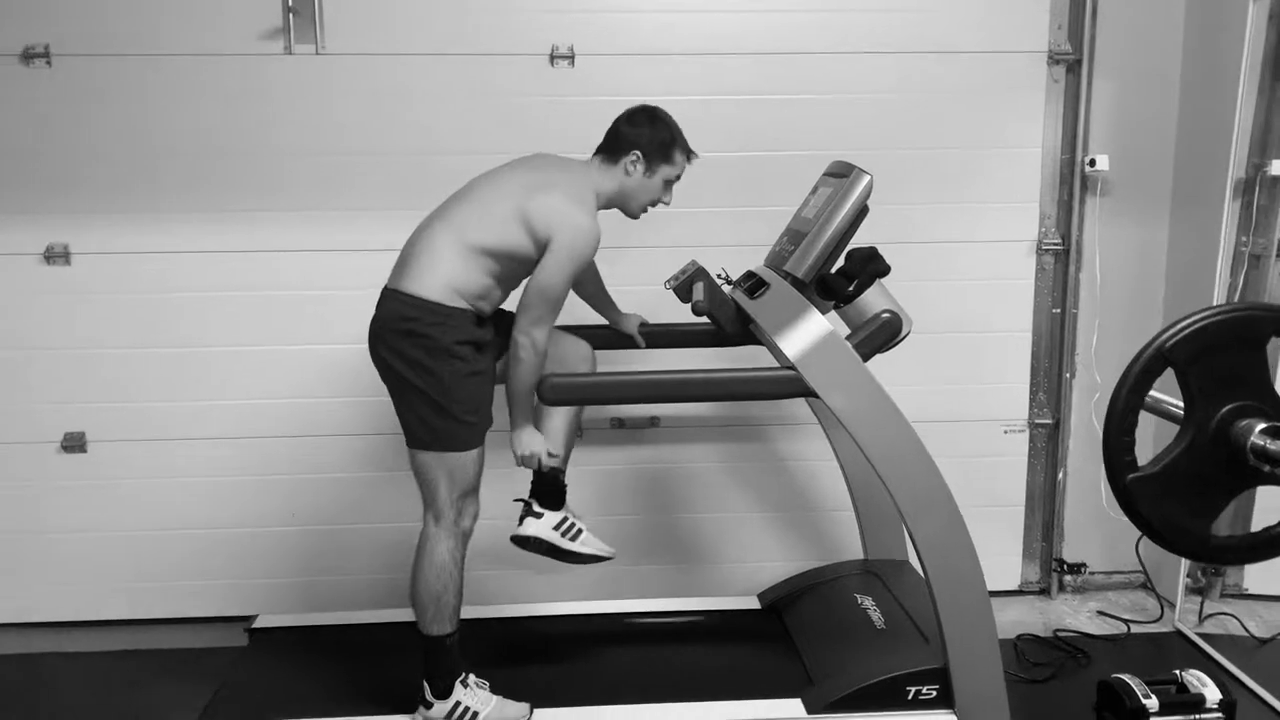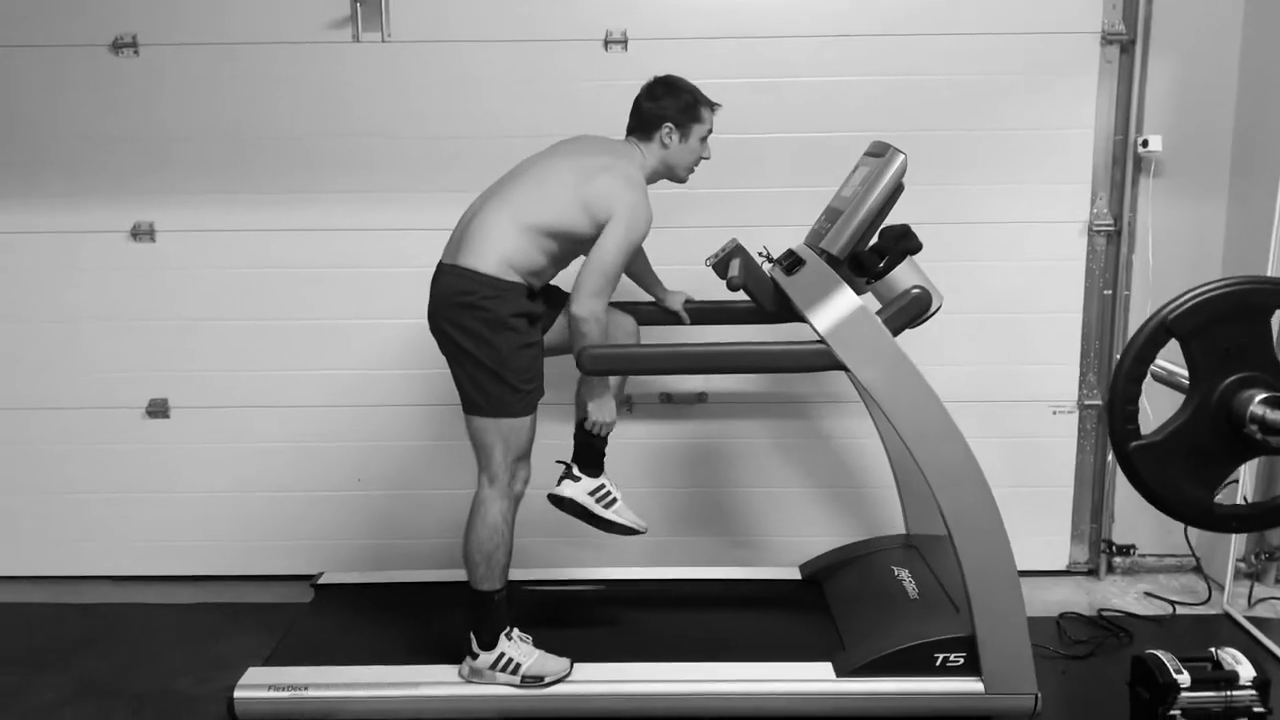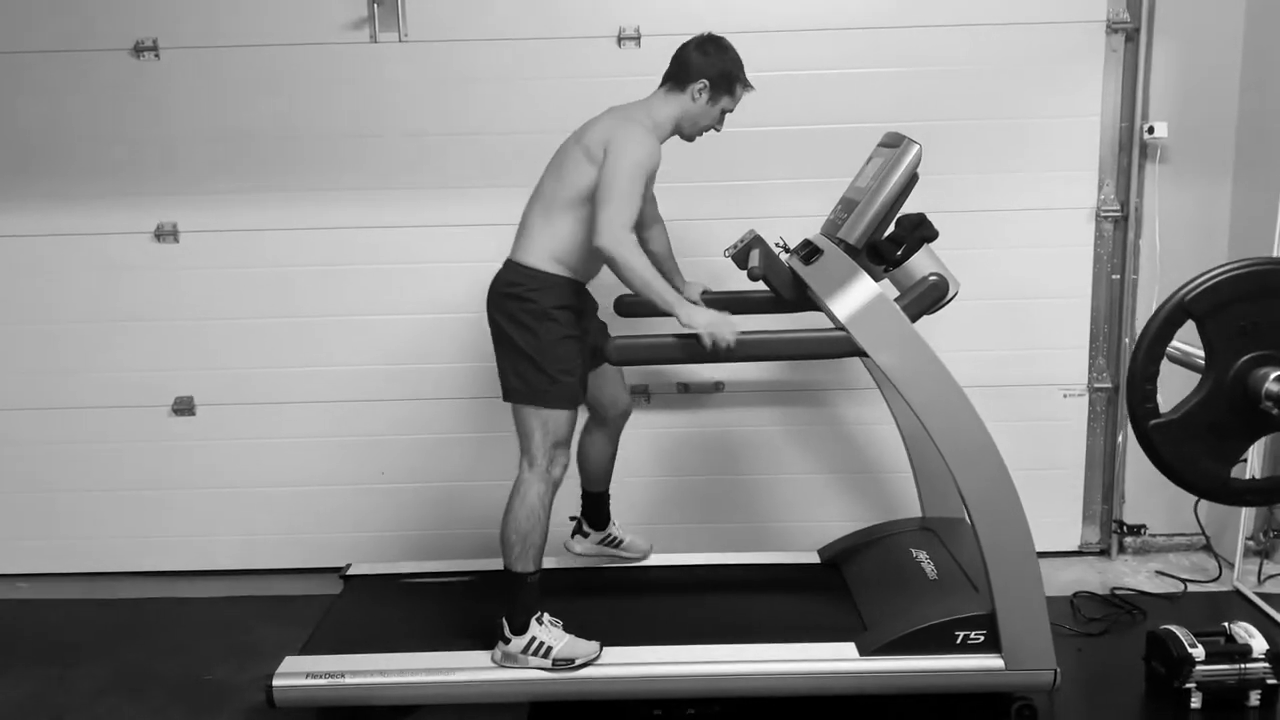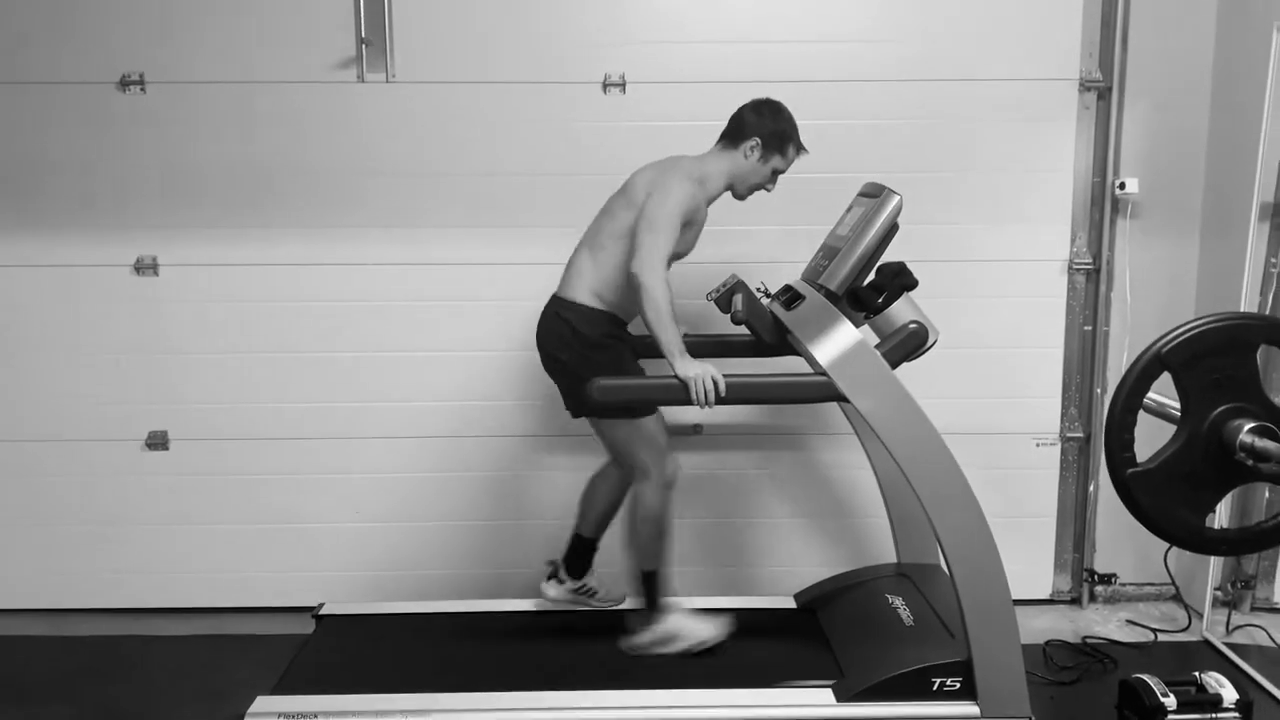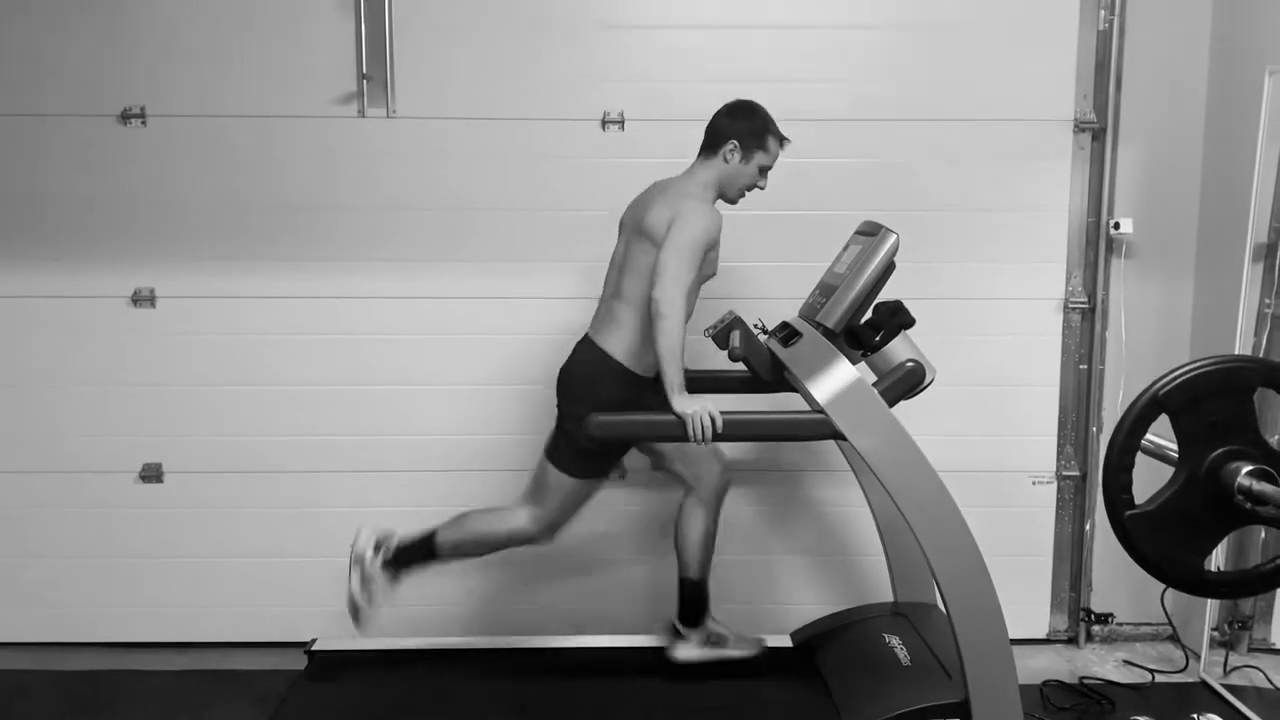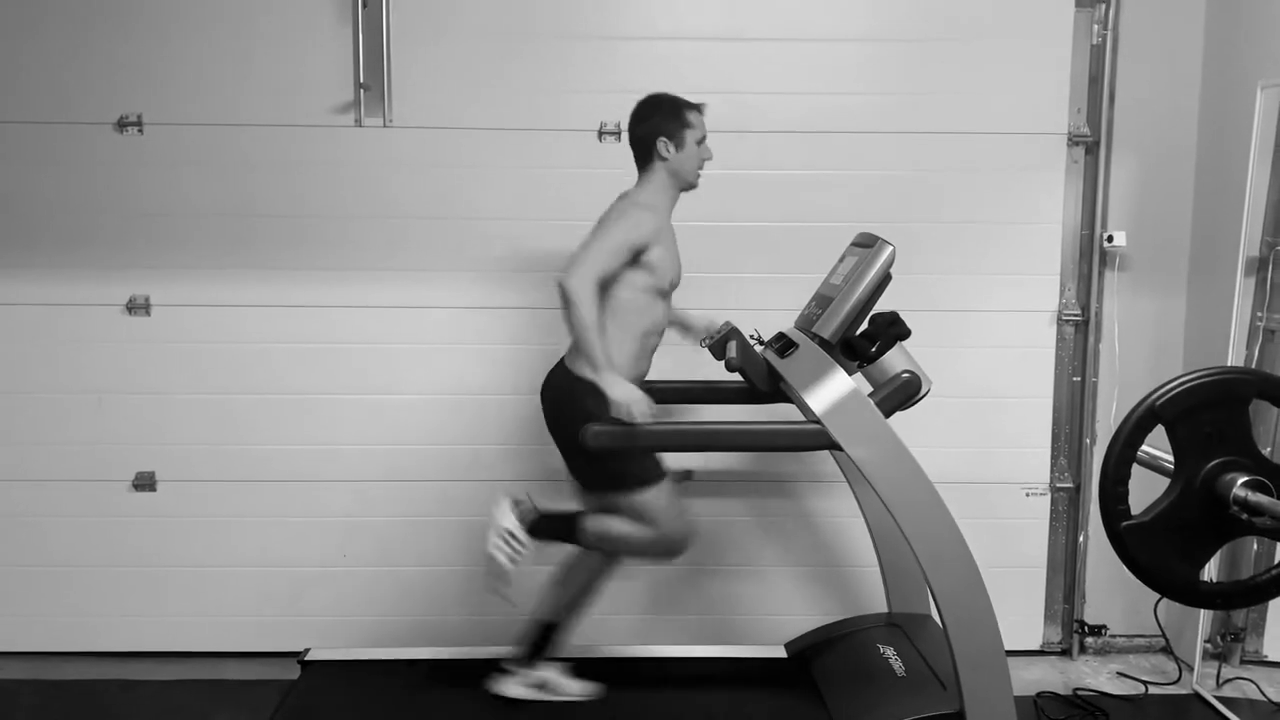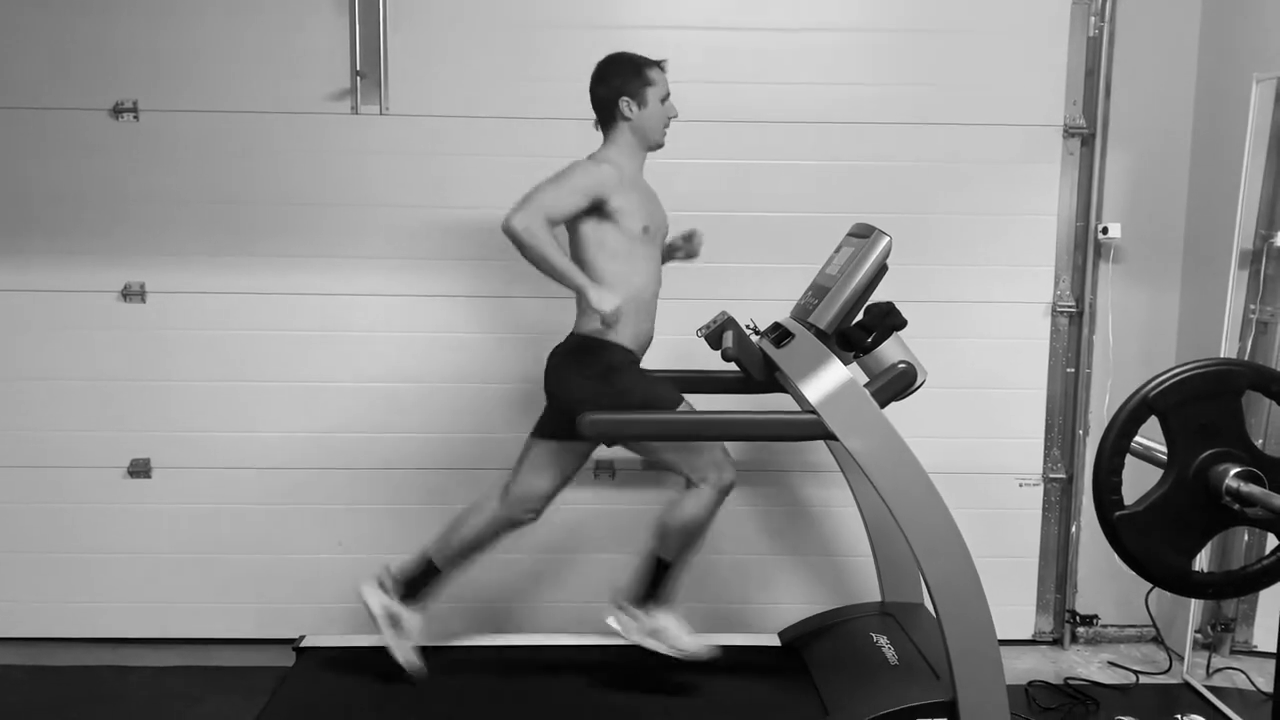
dt=0.7s
person 1, frame 1
left shoulder: (558, 173)
right shoulder: (578, 218)
right elbow: (529, 332)
left wrist: (616, 317)
right wrist: (522, 425)
left hip: (438, 314)
right hip: (424, 328)
left knee: (575, 355)
right knee: (454, 517)
left ankle: (546, 509)
person 1, frame 2
left shoulder: (601, 155)
right shoulder: (632, 197)
right elbow: (584, 308)
left wrist: (662, 294)
right wrist: (598, 396)
left hip: (479, 286)
right hip: (480, 301)
left knee: (620, 331)
right knee: (506, 479)
left ankle: (583, 476)
right ankle: (489, 646)
person 1, frame 3
left shoulder: (630, 129)
right shoulder: (637, 137)
left elbow: (646, 222)
right elbow: (611, 239)
left wrist: (680, 284)
right wrist: (683, 313)
left hip: (562, 295)
right hip: (535, 299)
left knee: (613, 406)
right knee: (544, 464)
left ankle: (593, 528)
right ankle: (520, 630)
person 1, frame 4
left shoulder: (690, 183)
right shoulder: (681, 183)
right elbow: (646, 269)
left wrist: (674, 344)
right wrist: (680, 360)
left hip: (587, 328)
right hip: (580, 329)
left knee: (631, 462)
right knee: (658, 470)
left ankle: (570, 575)
right ankle: (651, 617)
person 1, frame 5
left shoulder: (659, 197)
right shoulder: (697, 212)
right elbow: (664, 298)
right wrist: (677, 397)
left hip: (624, 377)
right hip: (608, 382)
left knee: (710, 479)
right knee: (540, 517)
left ankle: (693, 625)
right ankle: (388, 558)
person 1, frame 6
left shoulder: (645, 216)
right shoulder: (639, 214)
right elbow: (574, 281)
left wrist: (682, 324)
right wrist: (608, 377)
left hip: (596, 396)
right hip: (586, 398)
left knee: (613, 532)
right knee: (669, 534)
left ankle: (529, 665)
right ankle: (531, 521)
person 1, frame 7
left shoulder: (627, 180)
right shoulder: (598, 173)
right elbow: (520, 221)
left wrist: (670, 250)
right wrist: (589, 290)
left hip: (599, 368)
right hip: (595, 368)
left knee: (520, 500)
right knee: (717, 474)
left ankle: (402, 594)
right ankle: (642, 605)
